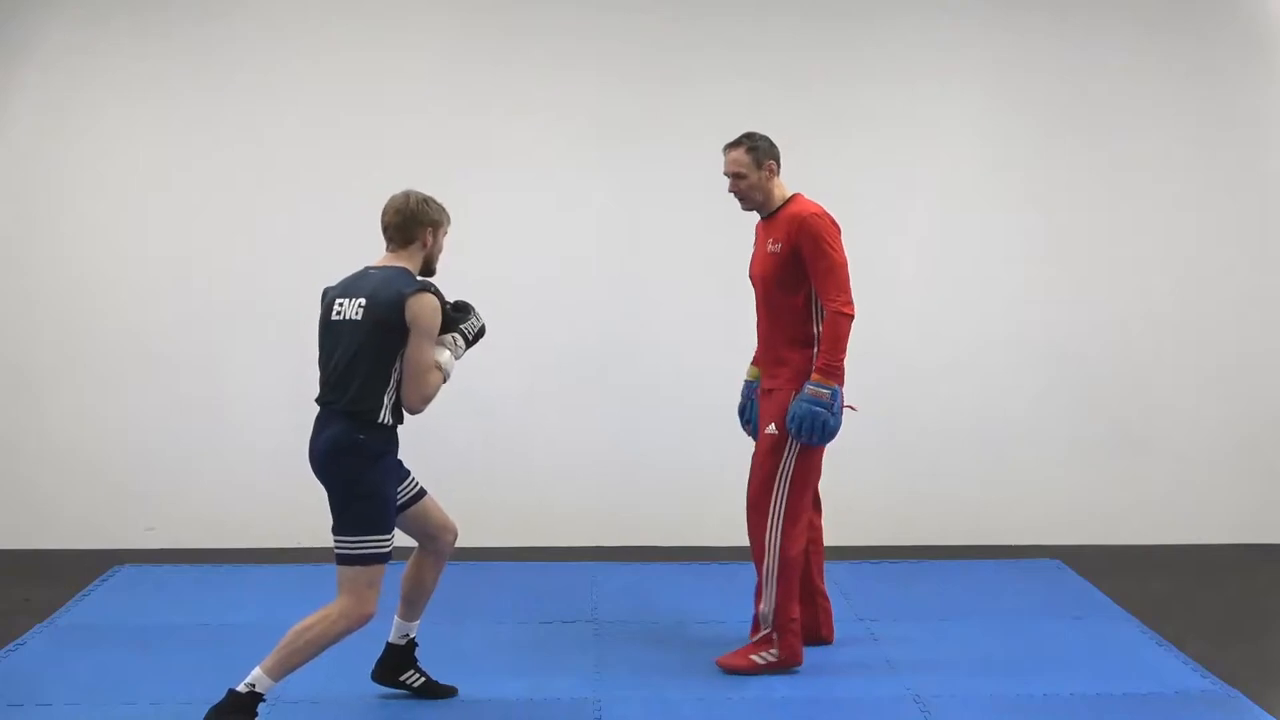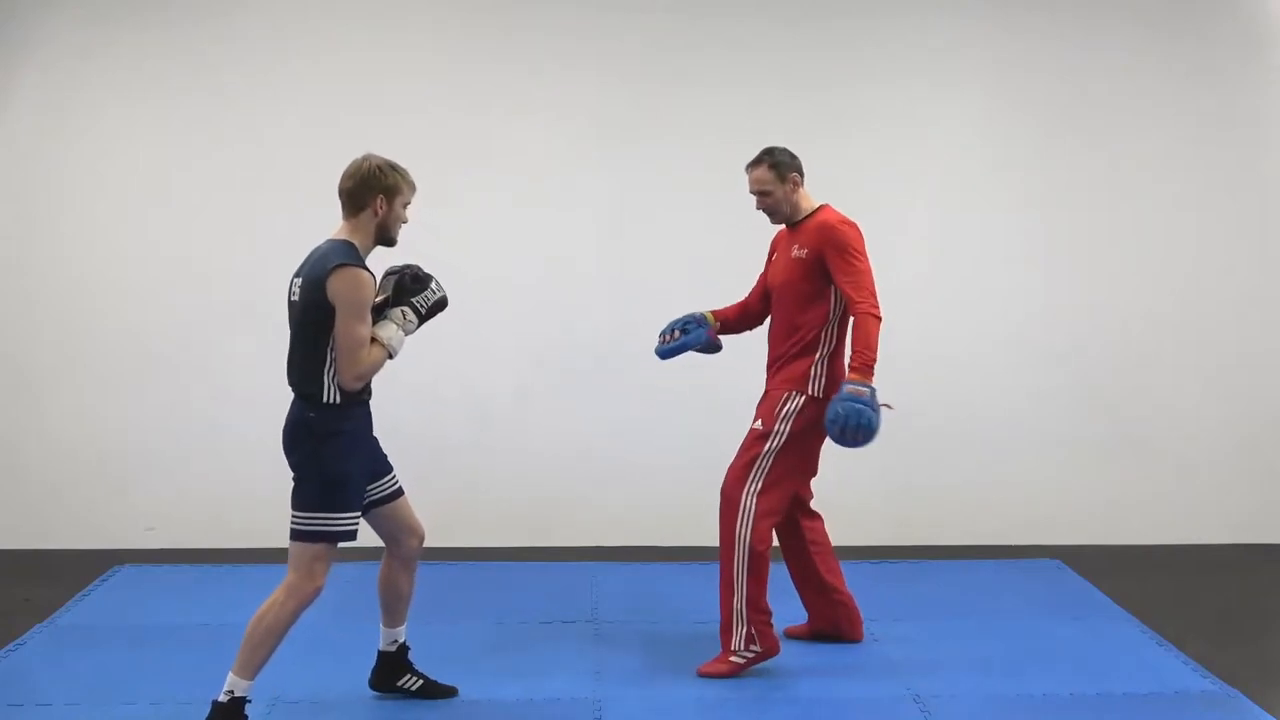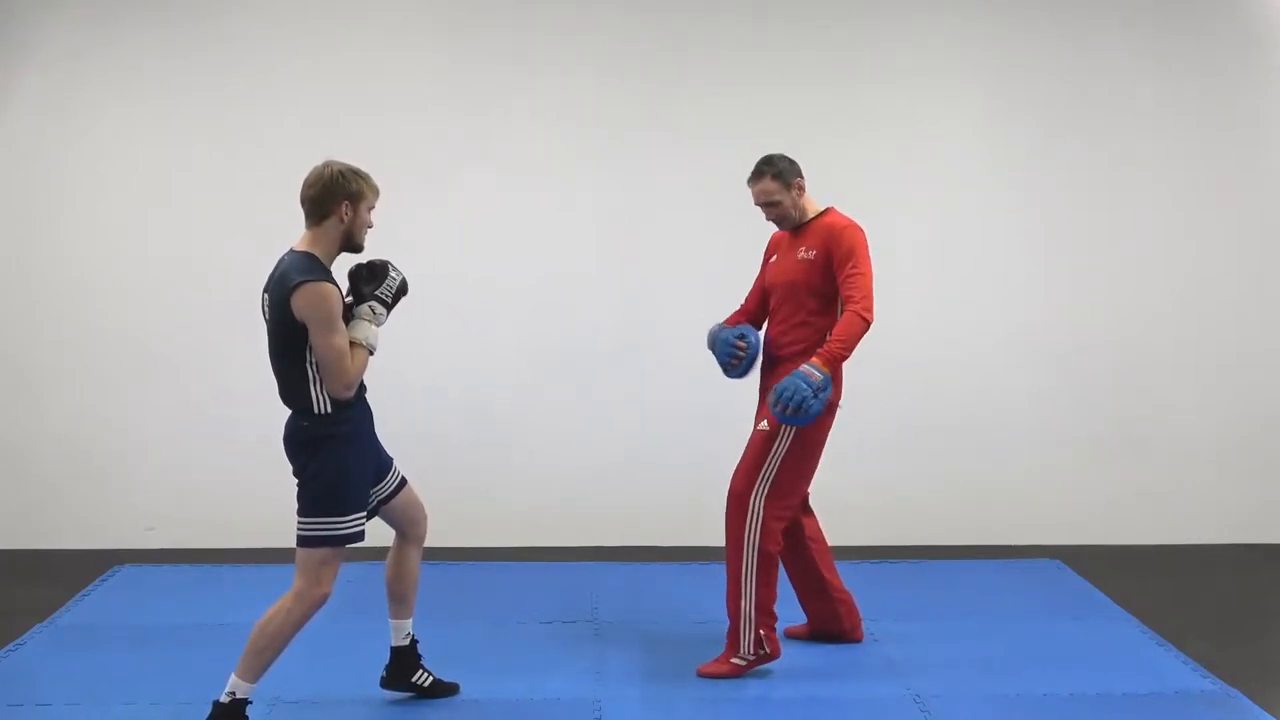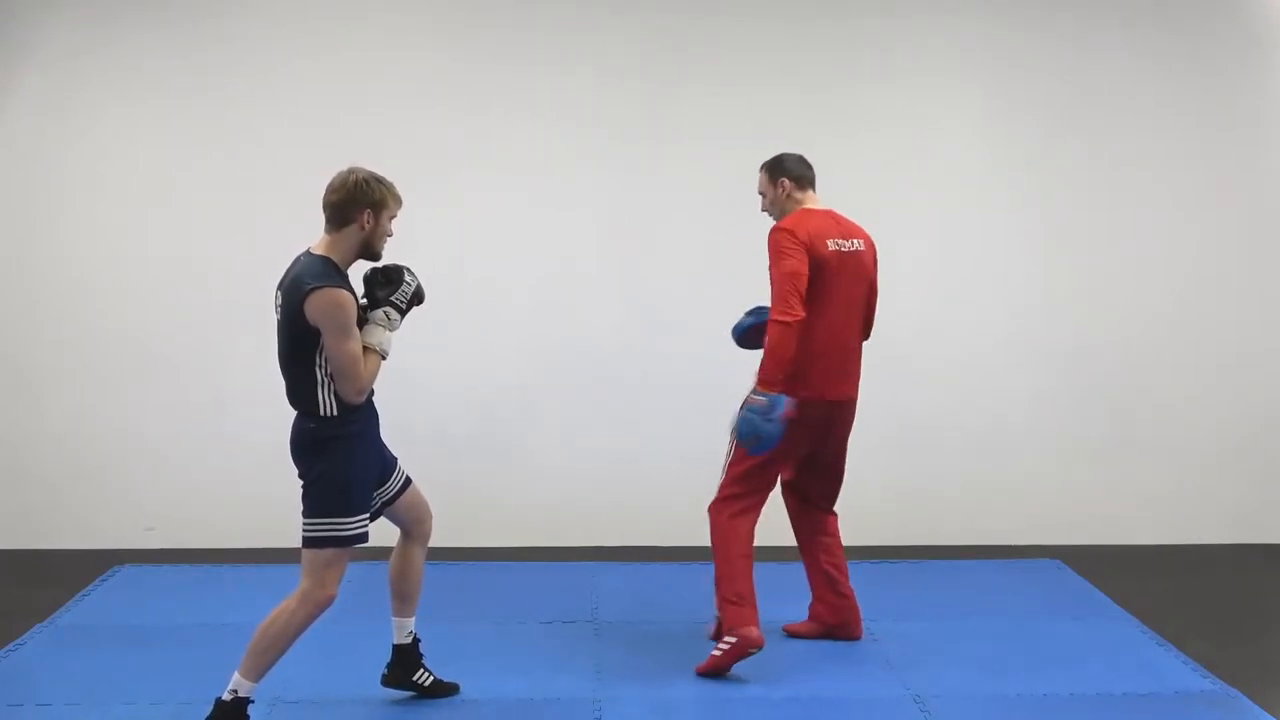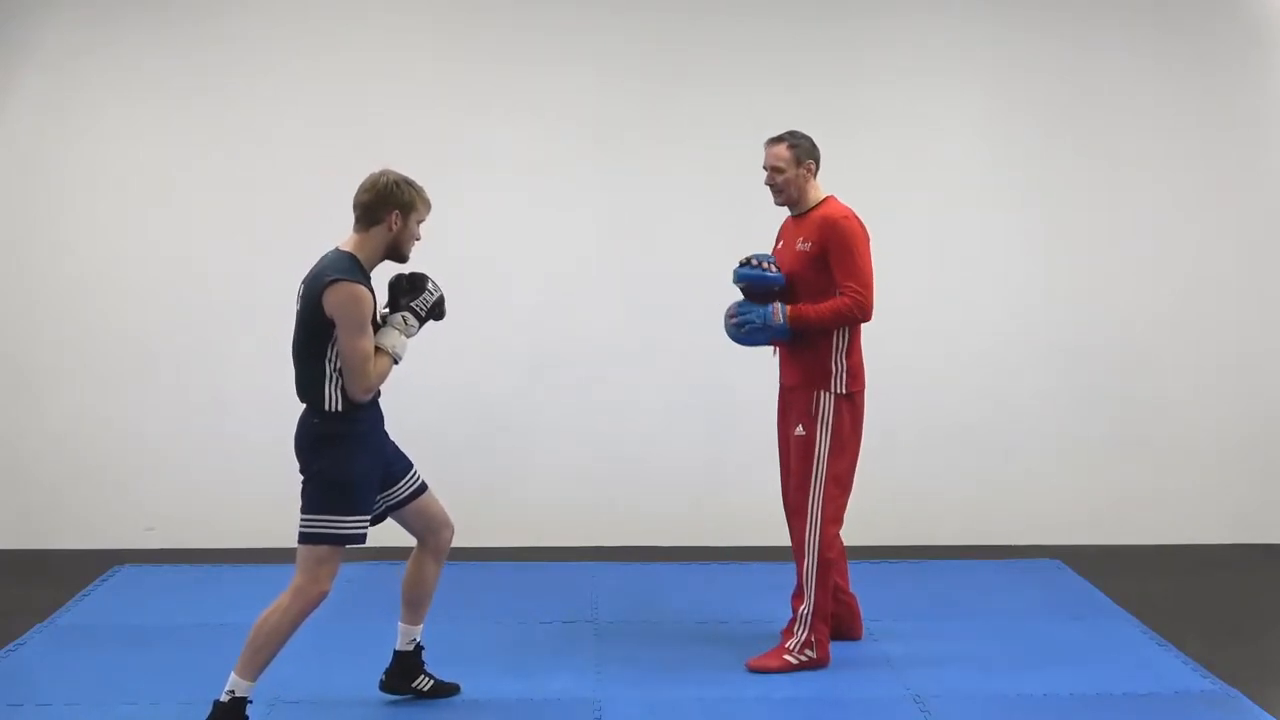
dt=1s
person 1, frame 1
left shoulder: (340, 290)
right shoulder: (420, 300)
right elbow: (414, 399)
right wrist: (454, 344)
left hip: (340, 438)
right hip: (360, 449)
left knee: (441, 537)
right knee: (356, 607)
left ankle: (397, 659)
person 1, frame 2
left shoulder: (321, 260)
right shoulder: (351, 274)
right elbow: (353, 373)
left wrist: (383, 308)
right wrist: (402, 320)
left hip: (344, 429)
right hip: (327, 433)
left knee: (408, 539)
right knee: (305, 582)
left ankle: (392, 664)
person 1, frame 3
left shoulder: (295, 269)
right shoulder: (314, 287)
right elbow: (343, 380)
left wrist: (357, 306)
right wrist: (370, 313)
left hip: (347, 433)
right hip: (329, 441)
left knee: (413, 524)
right knee: (313, 589)
left ankle: (403, 662)
person 1, frame 4
left shoulder: (310, 269)
right shoulder: (327, 291)
right elbow: (355, 386)
left wrist: (373, 310)
right wrist: (386, 317)
left hip: (351, 435)
right hip: (334, 443)
left knee: (418, 523)
right knee: (318, 591)
left ankle: (404, 660)
person 1, frame 5
left shoulder: (340, 269)
right shoulder: (348, 287)
right elbow: (361, 383)
left wrist: (398, 317)
right wrist: (405, 324)
left hip: (364, 435)
right hip: (337, 442)
left knee: (438, 533)
right knee: (311, 586)
left ankle: (405, 665)
person 2, frame 1
left shoulder: (809, 221)
right shoulder: (765, 226)
left elbow: (839, 307)
left wrist: (823, 383)
right wrist: (755, 375)
left hip: (804, 387)
right hip: (777, 383)
left knee: (773, 506)
right knee: (793, 507)
left ankle: (777, 639)
right ankle: (810, 621)
person 2, frame 2
left shoulder: (835, 230)
right shoulder: (782, 240)
left elbow: (865, 309)
right elbow: (756, 306)
left wrist: (859, 379)
right wrist: (708, 321)
left hip: (807, 387)
right hip: (786, 386)
left knee: (744, 496)
right knee: (788, 503)
left ankle: (748, 639)
right ankle: (835, 618)
person 2, frame 3
left shoulder: (841, 233)
right shoulder: (778, 244)
left elbow: (858, 310)
right elbow: (755, 307)
left wrist: (819, 366)
right wrist: (727, 332)
left hip: (805, 390)
right hip: (780, 387)
left knee: (751, 500)
right knee: (783, 504)
left ankle: (751, 641)
right ankle: (835, 617)
person 2, frame 4
left shoulder: (789, 232)
right shoulder: (860, 238)
left elbow: (789, 315)
left wrist: (768, 391)
left hip: (792, 392)
right hip: (841, 395)
left knee: (732, 505)
right knee: (811, 503)
left ankle: (737, 625)
right ankle: (837, 615)
person 2, frame 5
left shoulder: (838, 224)
right shoulder: (790, 228)
left elbow: (859, 304)
right elbow: (789, 297)
left wrist: (785, 317)
right wrist: (760, 286)
left hip: (829, 388)
right hip: (797, 384)
left knee: (816, 510)
right knee: (804, 507)
left ankle: (807, 640)
right ankle: (839, 615)
